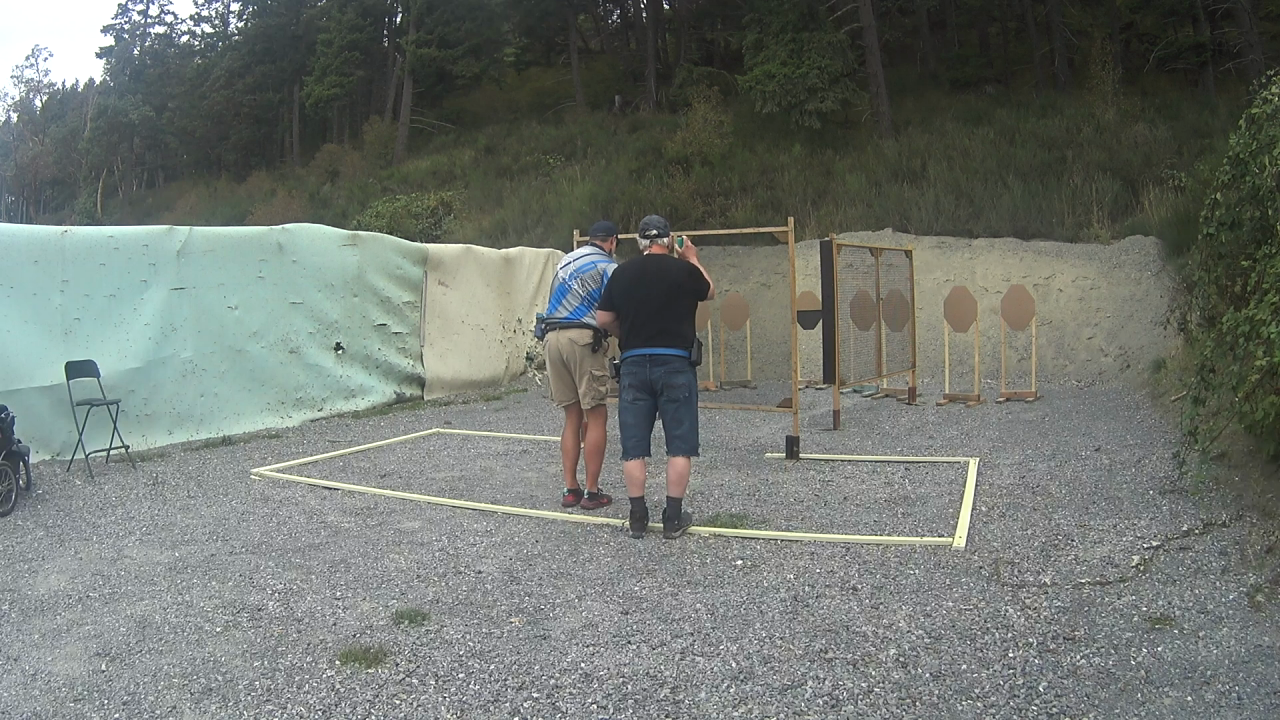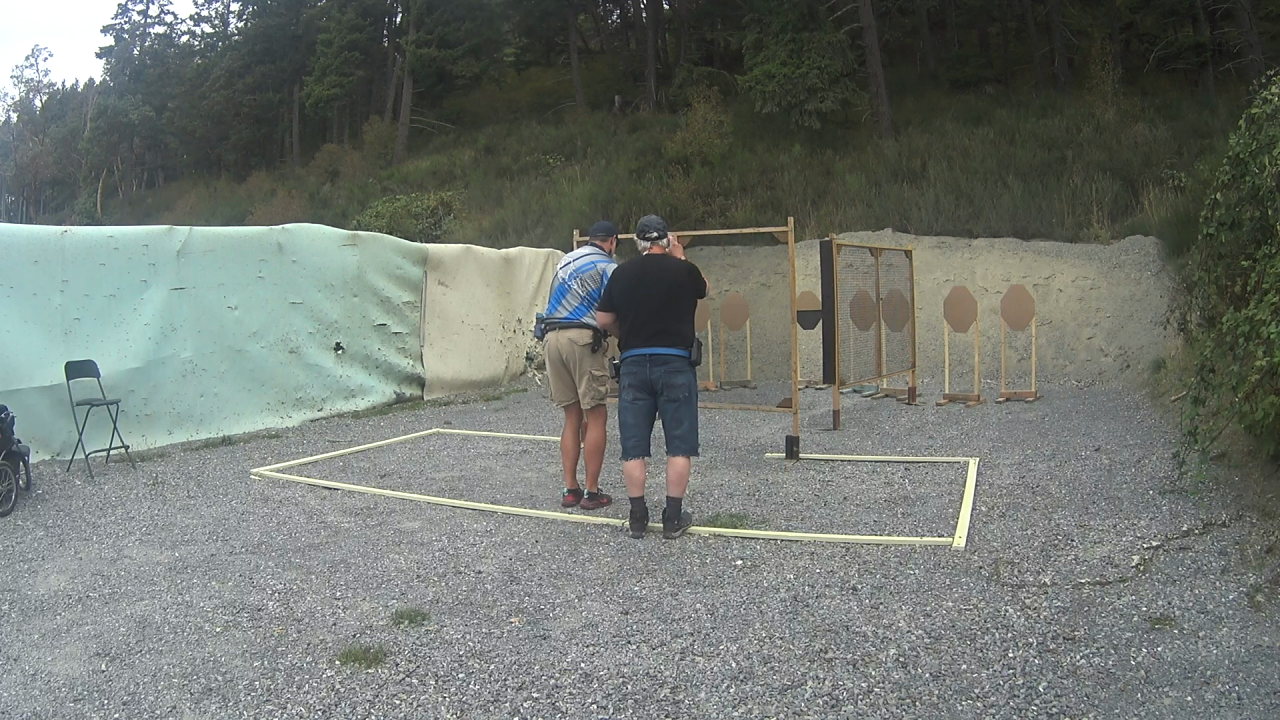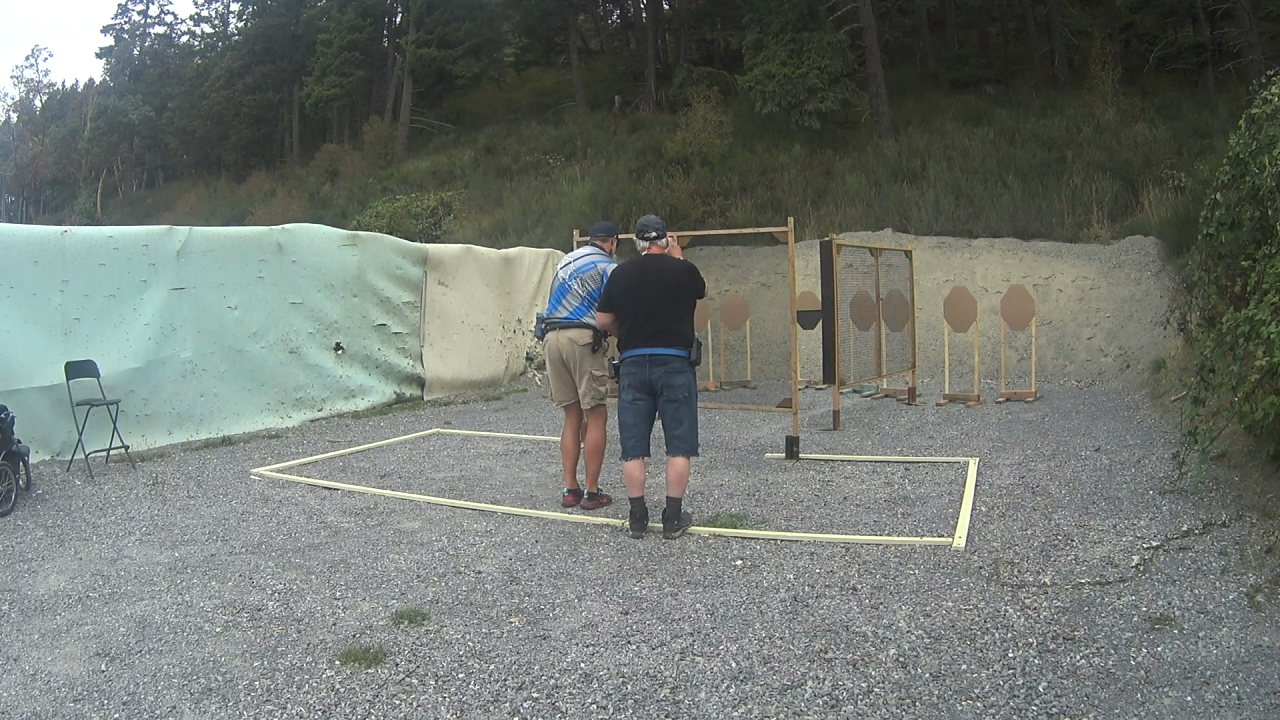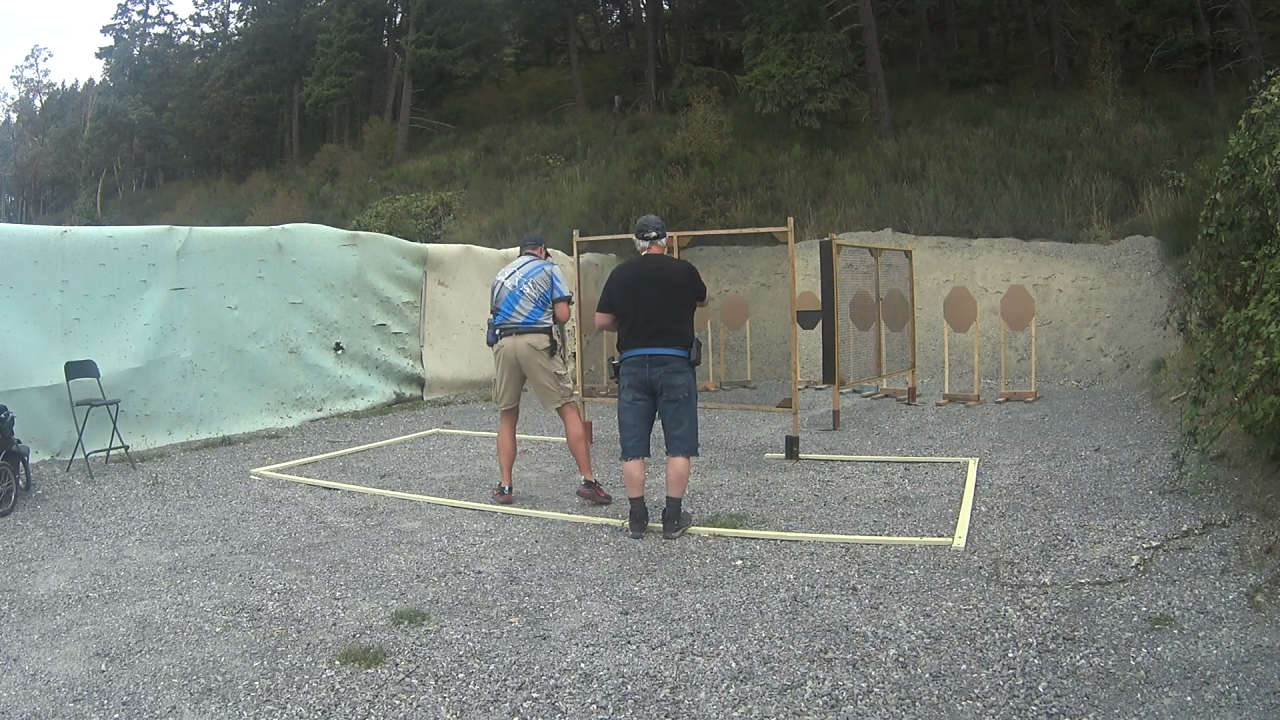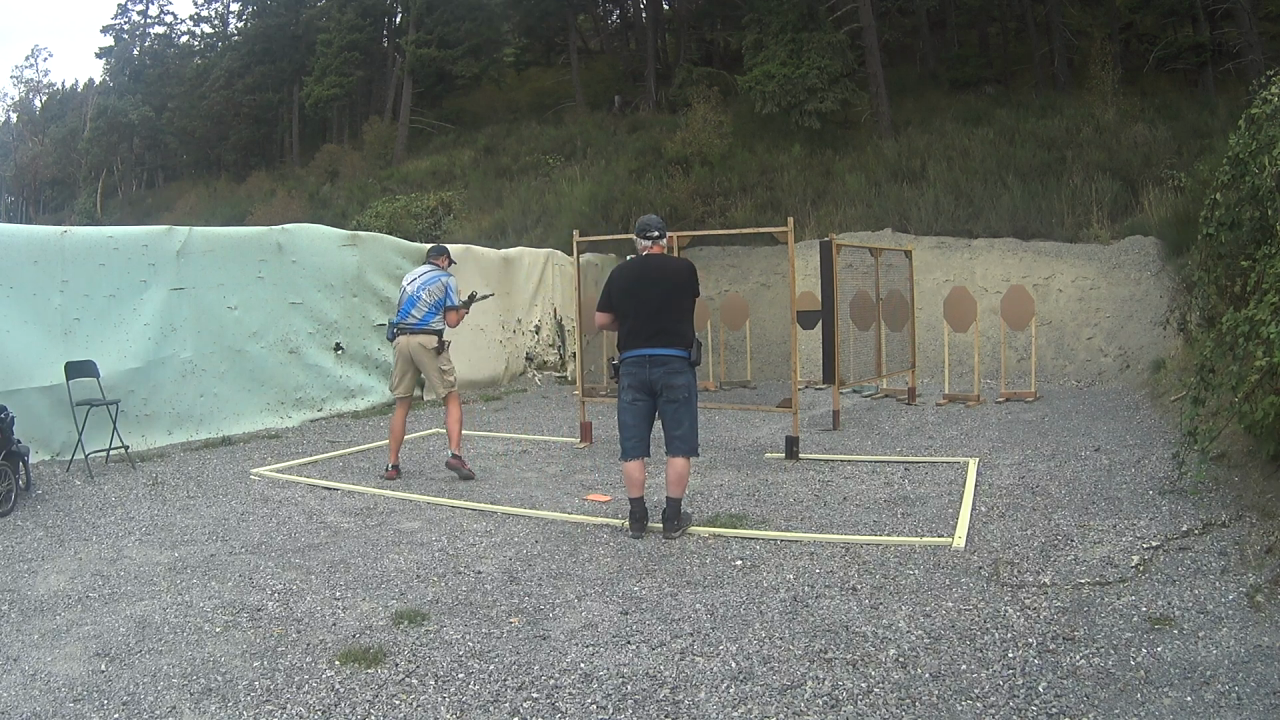
dt=1s
person 1, frame 1
left shoulder: (622, 272)
right shoulder: (684, 270)
left elbow: (603, 319)
right elbow: (709, 292)
left hip: (633, 365)
right hip: (675, 364)
left knee: (634, 447)
right knee: (679, 445)
left ankle: (637, 517)
right ankle: (673, 518)
person 1, frame 2
left shoulder: (621, 273)
right shoulder: (683, 270)
left elbow: (604, 320)
right elbow: (703, 289)
left hip: (633, 365)
right hip: (674, 364)
left knee: (633, 447)
right knee: (679, 445)
left ankle: (637, 518)
right ankle: (673, 518)
person 1, frame 3
left shoulder: (620, 273)
right shoulder: (683, 270)
left elbow: (603, 320)
right elbow: (702, 290)
left hip: (633, 364)
right hip: (674, 364)
left knee: (633, 447)
right knee: (679, 445)
left ankle: (637, 518)
right ankle: (673, 518)
person 1, frame 4
left shoulder: (620, 273)
right shoulder: (684, 270)
left elbow: (601, 321)
right elbow: (702, 301)
left hip: (633, 365)
right hip: (674, 364)
left knee: (633, 447)
right knee: (679, 445)
left ankle: (637, 517)
right ankle: (673, 518)
person 1, frame 5
left shoulder: (620, 273)
right shoulder: (684, 269)
left elbow: (602, 321)
left hip: (633, 365)
right hip: (674, 364)
left knee: (633, 447)
right knee: (678, 445)
left ankle: (637, 518)
right ankle: (673, 518)
person 2, frame 1
left shoulder: (566, 260)
right shoulder: (607, 265)
left elbow: (564, 302)
left hip: (553, 337)
right hip: (582, 338)
left knee: (572, 417)
right knee: (596, 417)
left ankle: (570, 489)
right ankle: (591, 492)
person 2, frame 2
left shoulder: (566, 260)
right shoulder: (606, 265)
left elbow: (565, 301)
left hip: (552, 337)
right hip: (582, 338)
left knee: (572, 417)
right knee: (596, 417)
left ankle: (570, 489)
right ankle: (591, 492)
person 2, frame 3
left shoulder: (567, 260)
right shoulder: (607, 265)
left hip: (552, 338)
right hip: (582, 339)
left knee: (572, 417)
right knee: (596, 417)
left ankle: (569, 489)
right ankle: (591, 492)
person 2, frame 4
left shoulder: (501, 275)
right shoulder: (549, 269)
right elbow: (563, 316)
left hip: (504, 344)
right hip: (537, 343)
left knee: (507, 417)
right knee: (568, 411)
left ankle: (505, 487)
right ankle: (588, 481)
person 2, frame 5
left shoulder: (409, 277)
right shoulder: (447, 279)
right elbow: (452, 322)
right wrist: (461, 313)
left hip: (402, 342)
right hip: (429, 342)
left knee: (402, 405)
right knee: (452, 400)
left ankle: (393, 465)
right ankle: (455, 456)
